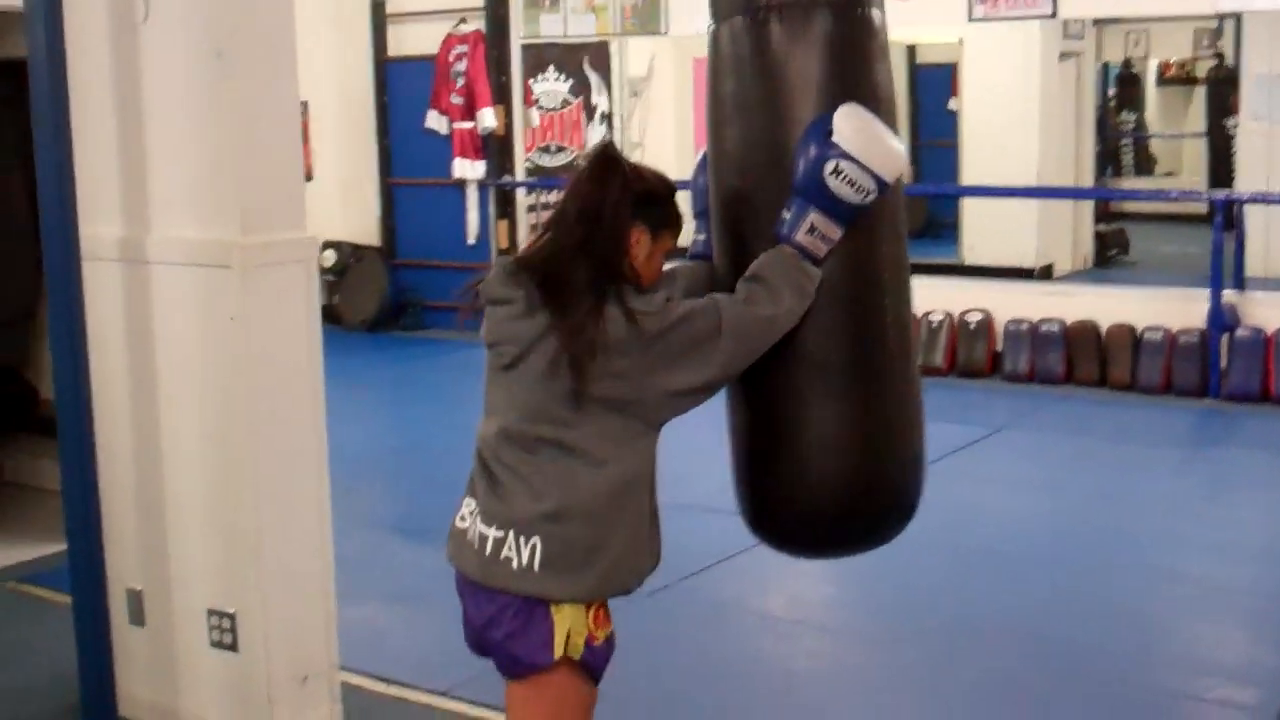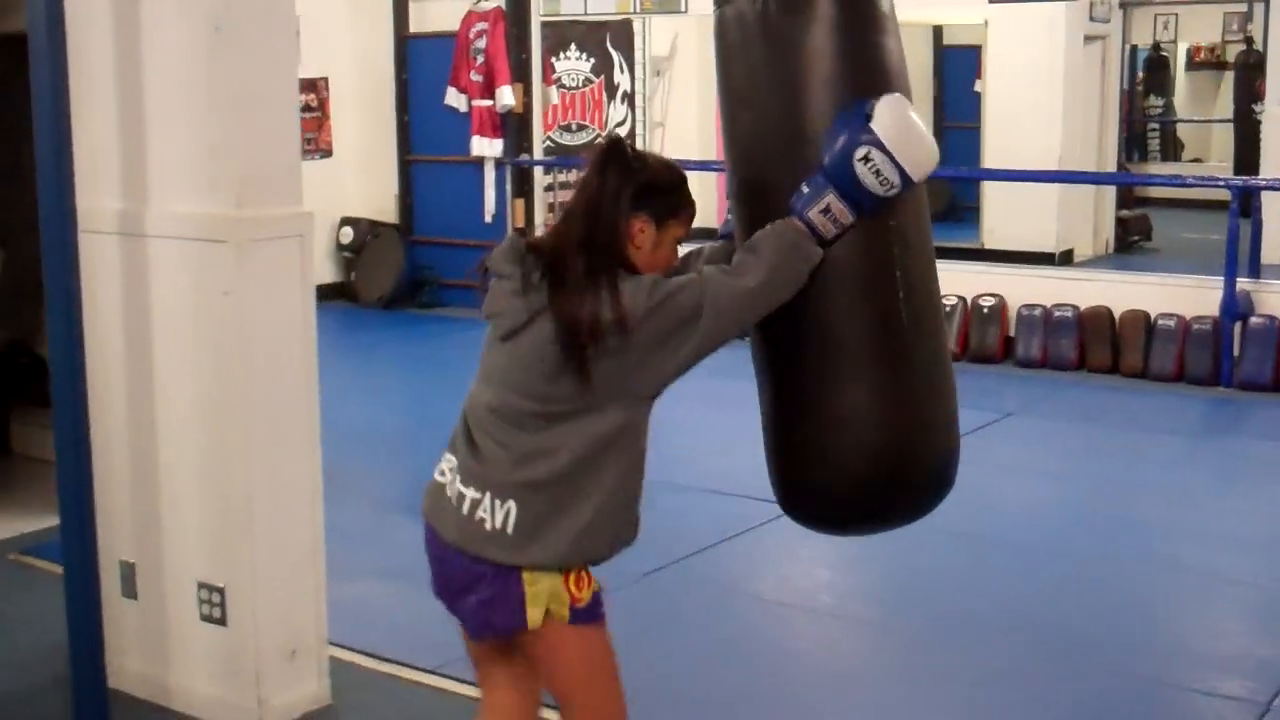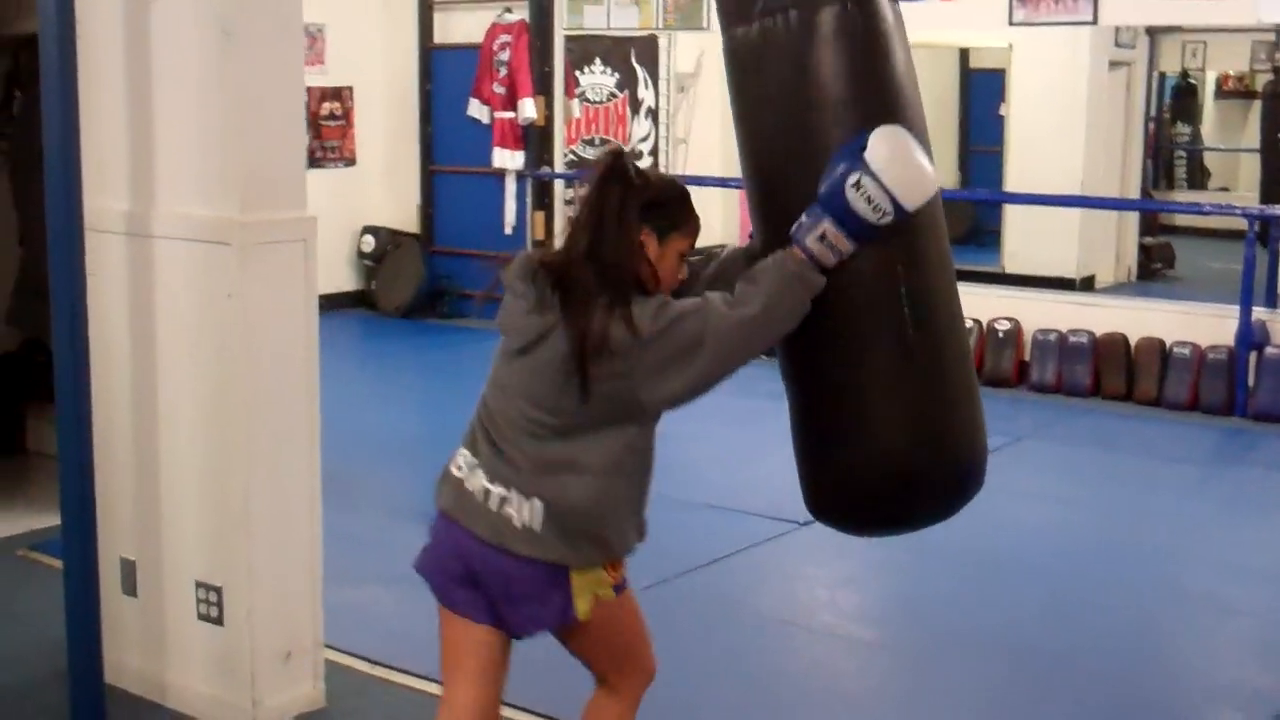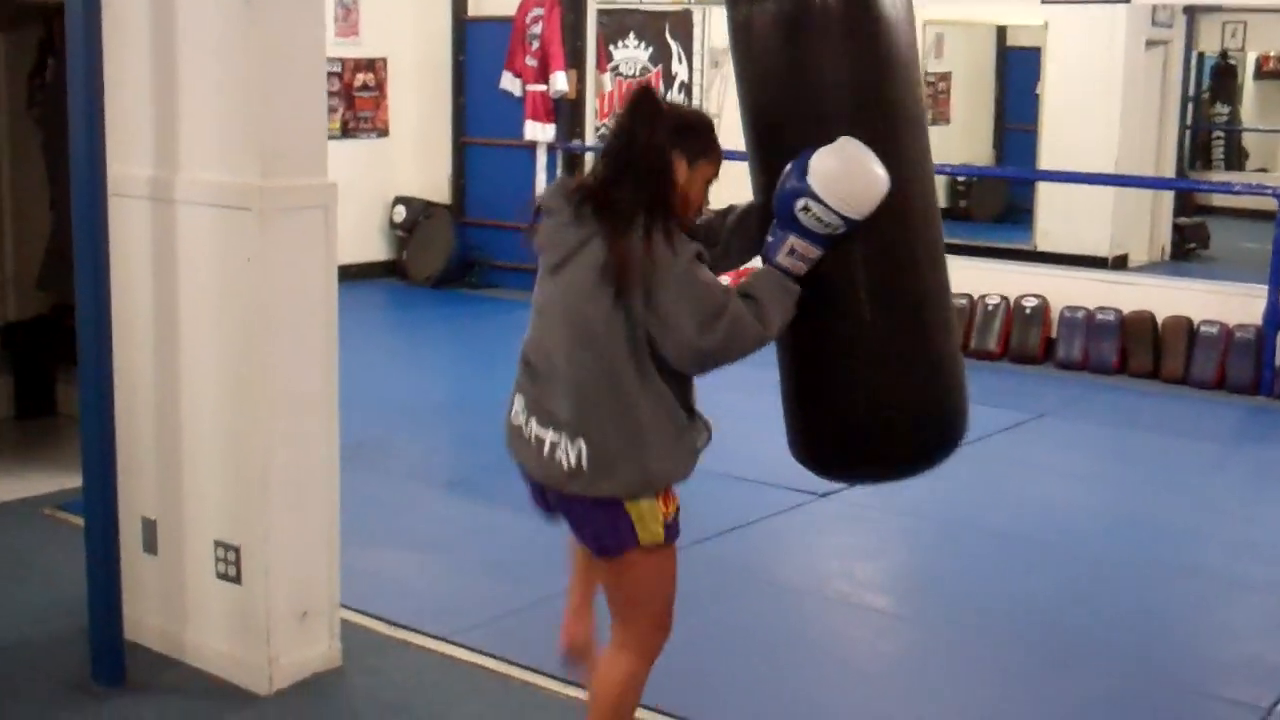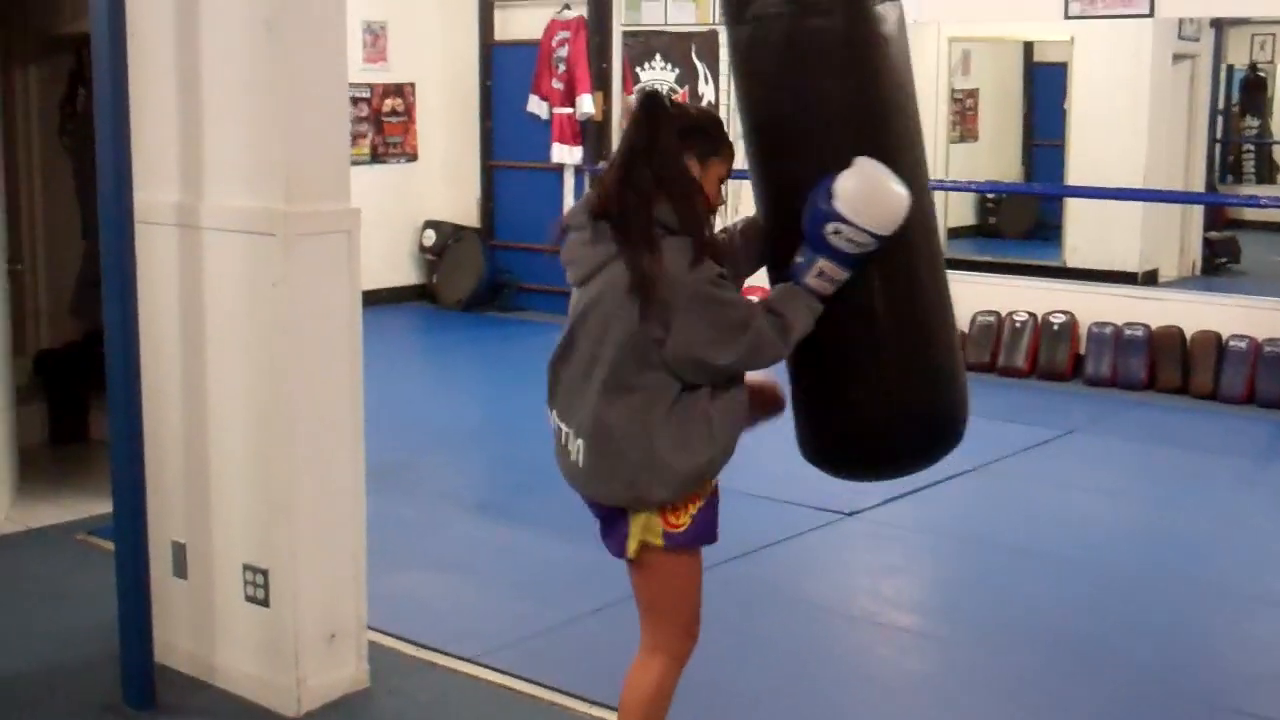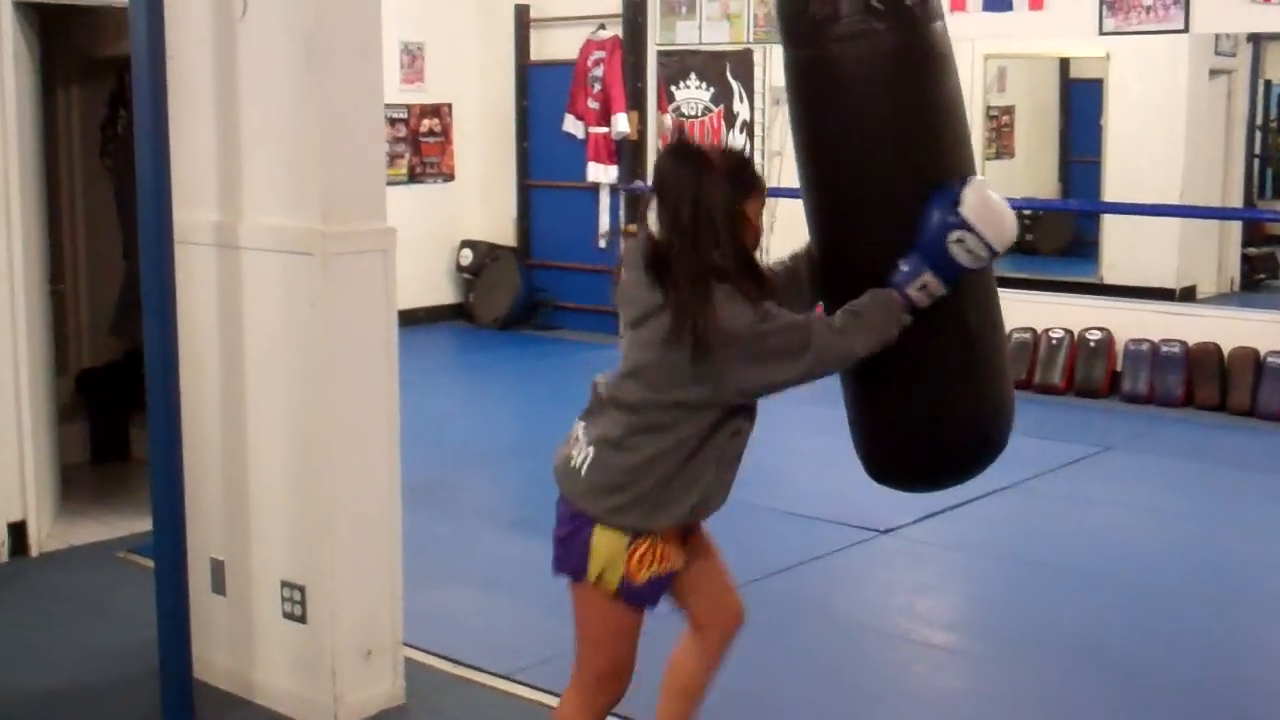
dt=0.2s
person 1, frame 1
left shoulder: (527, 296)
right shoulder: (623, 328)
right elbow: (746, 319)
left wrist: (712, 251)
right wrist: (815, 220)
left hip: (485, 554)
right hip: (547, 578)
person 1, frame 2
left shoulder: (533, 278)
right shoulder: (620, 310)
right elbow: (733, 291)
left wrist: (751, 233)
right wrist: (827, 205)
left hip: (459, 523)
right hip: (525, 549)
person 1, frame 3
left shoulder: (540, 290)
right shoulder: (631, 329)
left elbow: (686, 309)
right elbow: (735, 321)
left wrist: (770, 250)
right wrist: (828, 239)
left hip: (469, 521)
right hip: (553, 546)
person 1, frame 4
left shoulder: (582, 221)
right shoulder: (650, 248)
left elbow: (704, 248)
right elbow: (725, 334)
left wrist: (776, 212)
right wrist: (797, 241)
left hip: (538, 443)
right hip: (614, 464)
right knee: (639, 639)
left ankle: (578, 614)
person 1, frame 5
left shoulder: (612, 235)
right shoulder: (666, 264)
left elbow: (715, 260)
right elbow: (754, 338)
right wrist: (821, 265)
left hip: (607, 440)
right hip: (641, 466)
left knee: (765, 398)
right knee: (669, 643)
person 1, frame 6
left shoulder: (680, 278)
right shoulder: (723, 317)
left elbow: (776, 292)
right elbow: (825, 342)
right wrist: (914, 284)
left hip: (652, 497)
right hip: (615, 503)
left knee: (720, 621)
